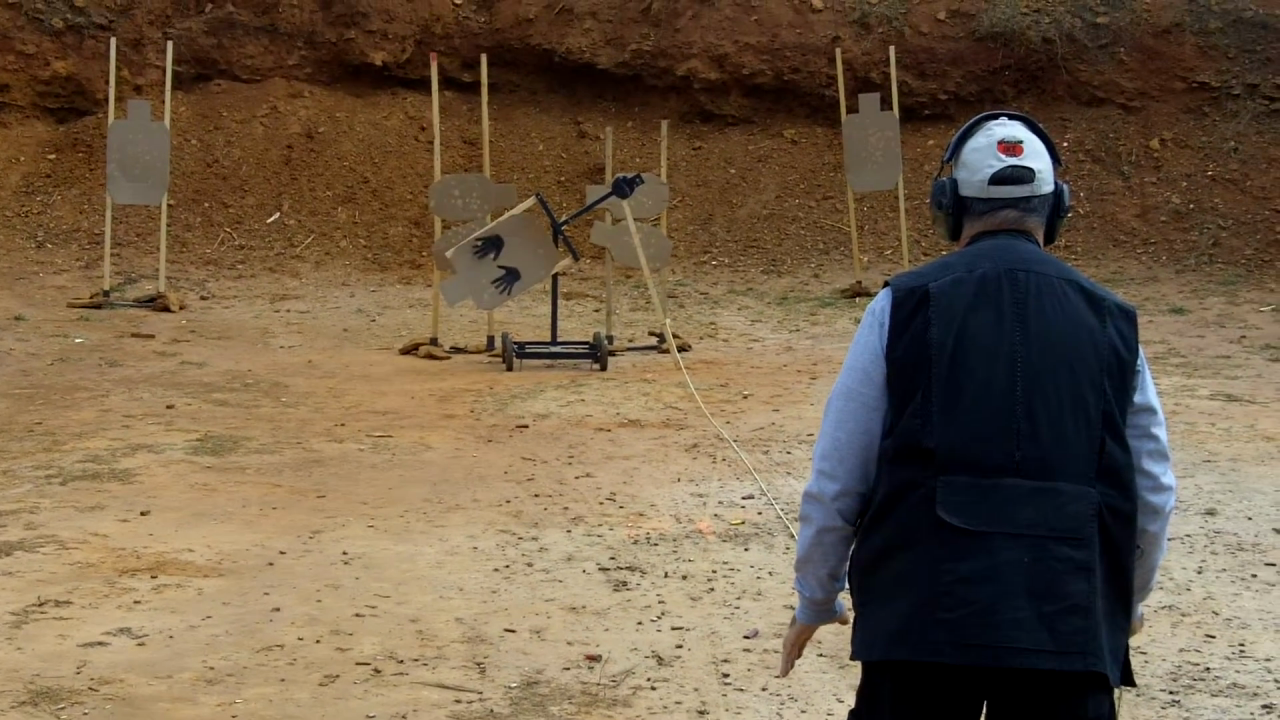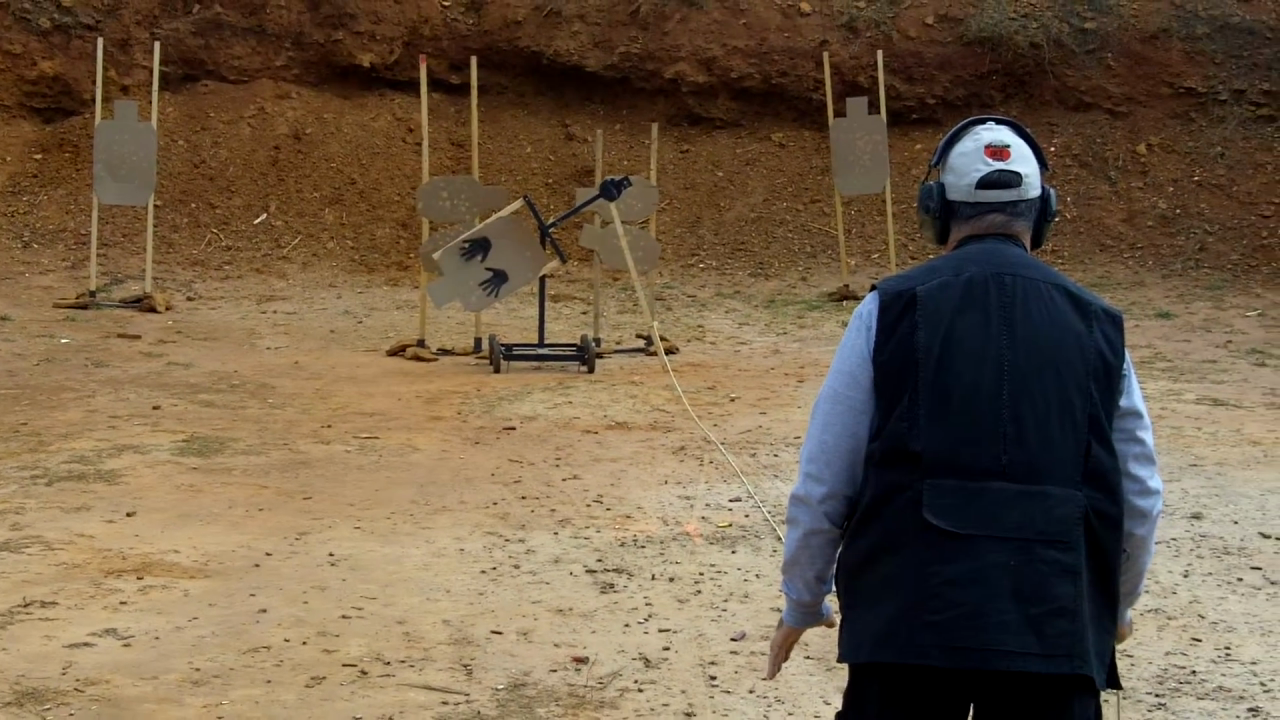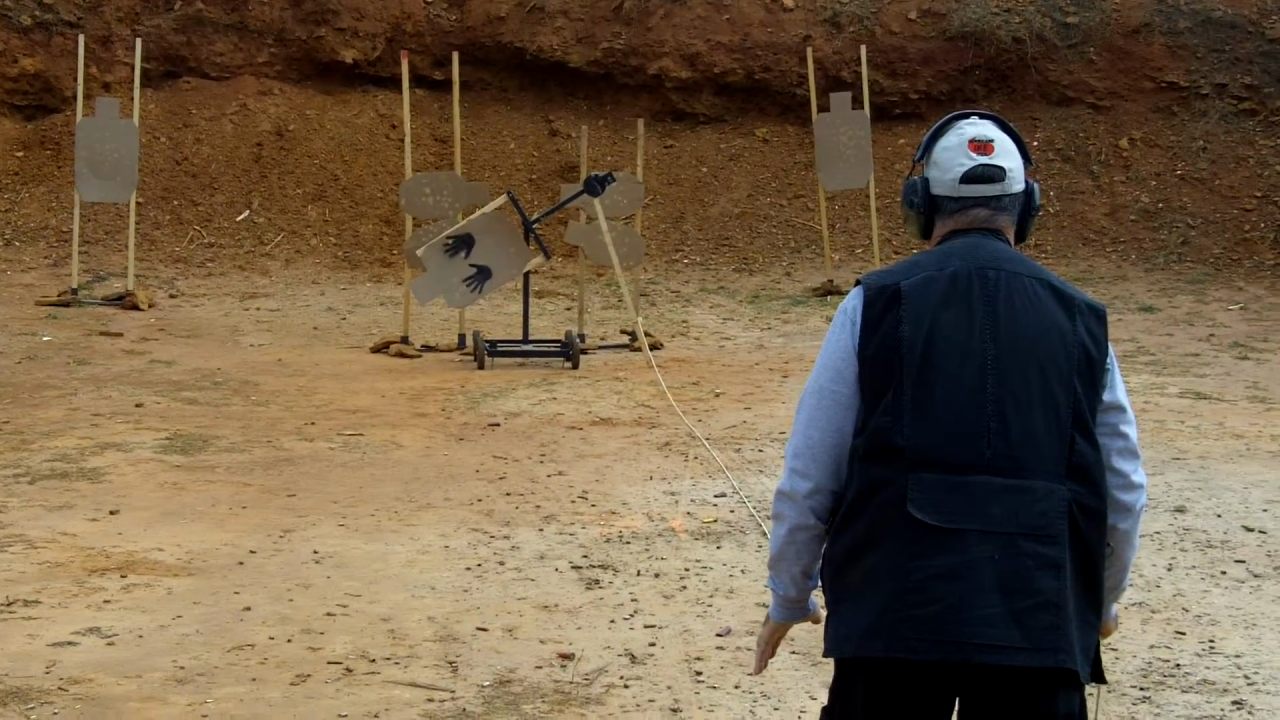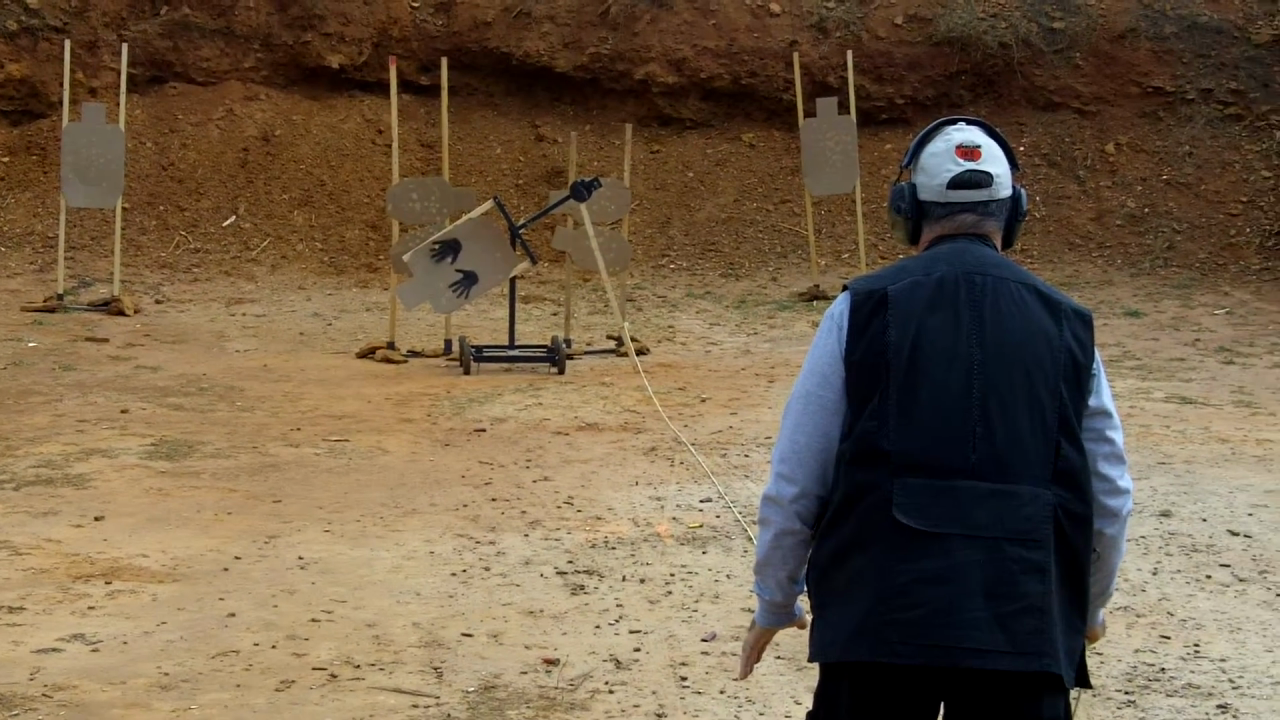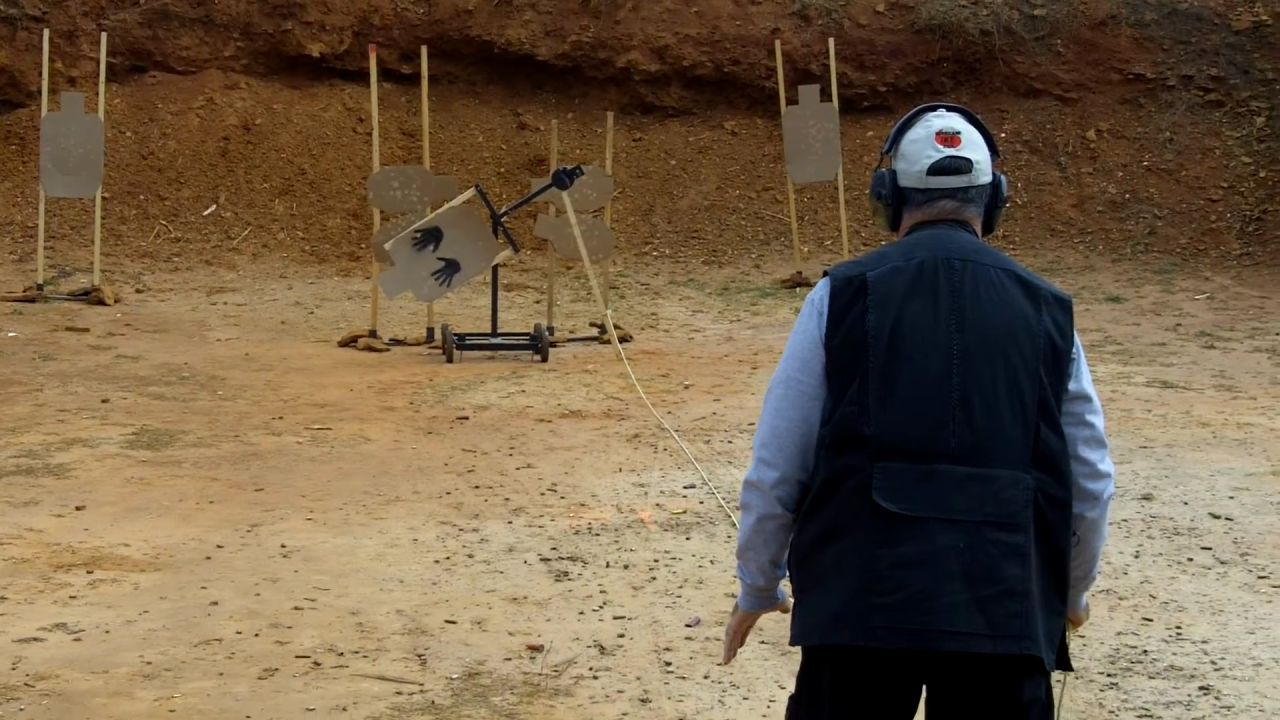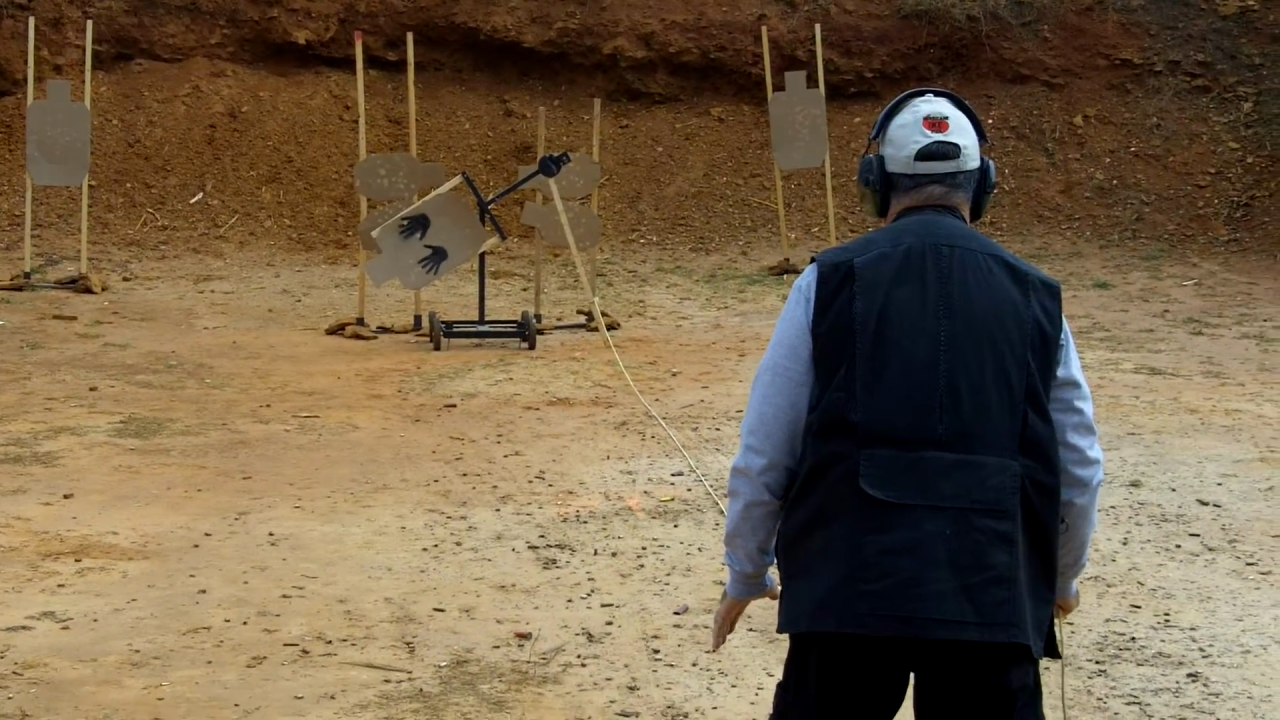
dt=0.3s
person 1, frame 1
left shoulder: (904, 305)
right shoulder: (1111, 321)
left elbow: (836, 481)
right elbow: (1153, 492)
left wrist: (815, 598)
right wrist: (1124, 600)
left hip: (921, 617)
right hip: (1068, 623)
person 1, frame 2
left shoulder: (892, 309)
right shoulder: (1097, 325)
left elbow: (823, 484)
right elbow: (1139, 497)
left wrist: (802, 601)
right wrist: (1114, 605)
left hip: (908, 620)
right hip: (1054, 626)
person 1, frame 3
left shoulder: (876, 303)
right shoulder: (1081, 319)
left elbow: (808, 480)
right elbow: (1123, 491)
left wrist: (788, 597)
right wrist: (1100, 600)
left hip: (894, 611)
right hip: (1039, 619)
person 1, frame 4
left shoulder: (864, 308)
right shoulder: (1066, 324)
left elbow: (795, 485)
right elbow: (1109, 497)
left wrist: (775, 601)
right wrist: (1088, 605)
left hip: (879, 616)
right hip: (1024, 623)
person 1, frame 5
left shoulder: (844, 294)
right shoulder: (1047, 310)
left elbow: (776, 468)
right elbow: (1090, 480)
left wrist: (757, 585)
right wrist: (1071, 590)
left hip: (862, 598)
right hip: (1003, 604)
person 1, frame 6
left shoulder: (831, 280)
right shoulder: (1034, 295)
left elbow: (764, 454)
right elbow: (1078, 465)
left wrist: (746, 572)
right wrist: (1061, 575)
left hip: (850, 583)
right hip: (992, 588)
